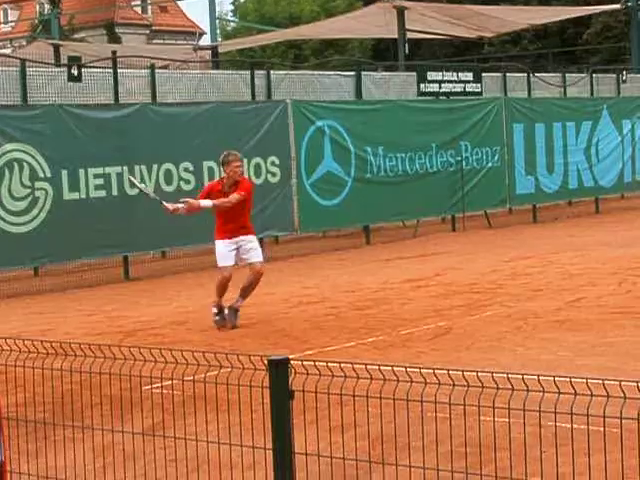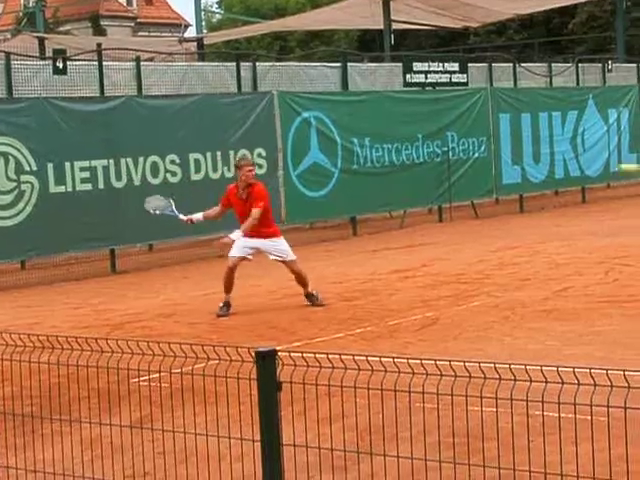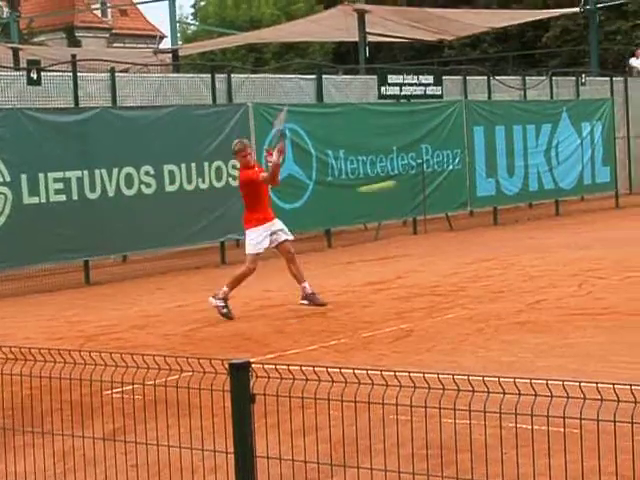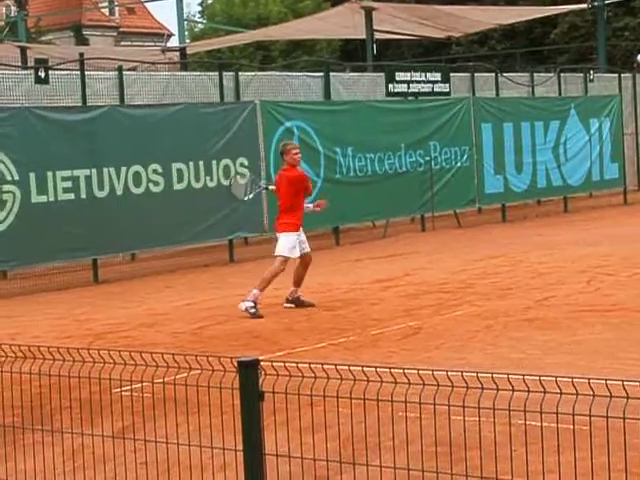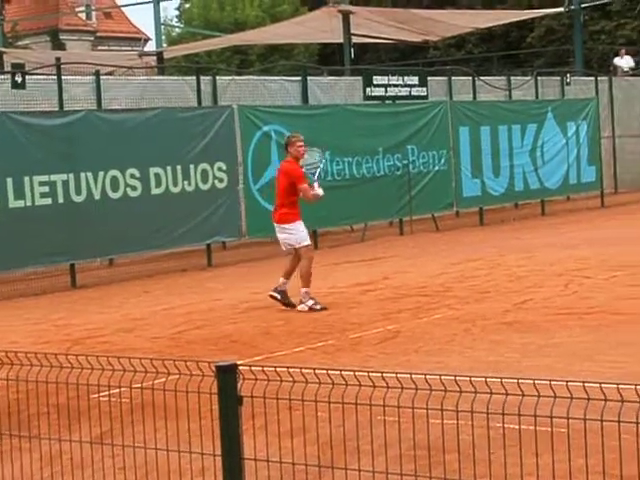
dt=0.3s
person 1, frame 1
left shoulder: (246, 184)
right shoulder: (212, 187)
left elbow: (229, 202)
right elbow: (194, 206)
left wrist: (203, 204)
right wrist: (178, 207)
left hip: (246, 235)
right hip: (224, 238)
left knee: (258, 271)
right knee: (225, 275)
left ankle: (235, 308)
right ankle: (218, 307)
person 1, frame 2
left shoulder: (259, 190)
right shoulder: (230, 191)
left elbow: (254, 218)
right elbow: (220, 210)
left wrist: (234, 236)
right wrist: (198, 216)
left hip: (270, 237)
right hip: (247, 237)
left knee: (295, 269)
right knee: (231, 266)
left ankle: (310, 294)
right ankle: (226, 302)
person 1, frame 3
left shoulder: (255, 167)
right shoulder: (245, 175)
left elbow: (274, 181)
right elbow: (269, 177)
left wrist: (273, 162)
left hip: (270, 220)
right hip: (255, 226)
left knee: (290, 253)
right knee: (251, 266)
left ankle: (308, 293)
right ankle: (221, 297)
person 1, frame 4
left shoulder: (281, 176)
right shoulder: (300, 176)
right elbow: (309, 192)
left wrist: (312, 207)
left hip: (293, 227)
right hip: (289, 228)
left knee: (306, 259)
right knee: (279, 265)
left ankle: (293, 296)
right ankle: (250, 301)
person 1, frame 5
left shoulder: (284, 166)
right shoulder: (295, 169)
right elbow: (308, 196)
left wrist: (310, 189)
right wrist: (318, 192)
left hip: (281, 217)
right hip: (290, 219)
left knee: (298, 254)
right knee: (307, 255)
left ankle: (280, 288)
right ankle: (306, 299)
